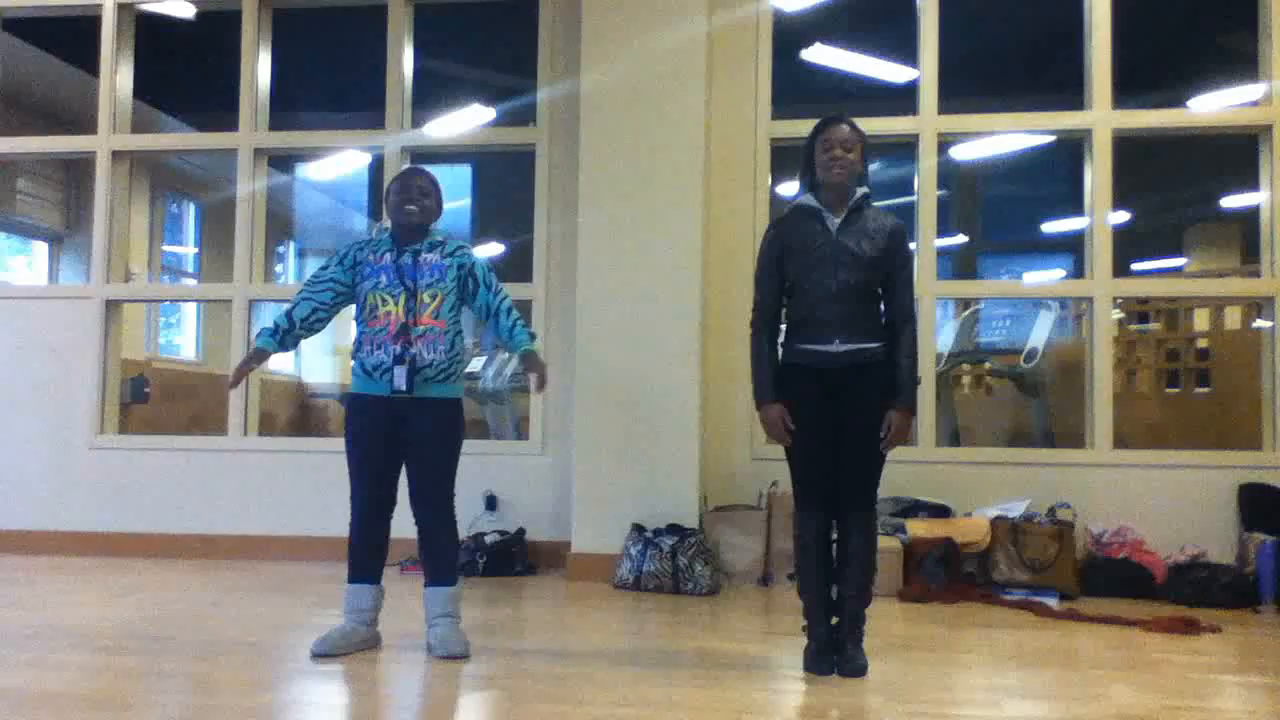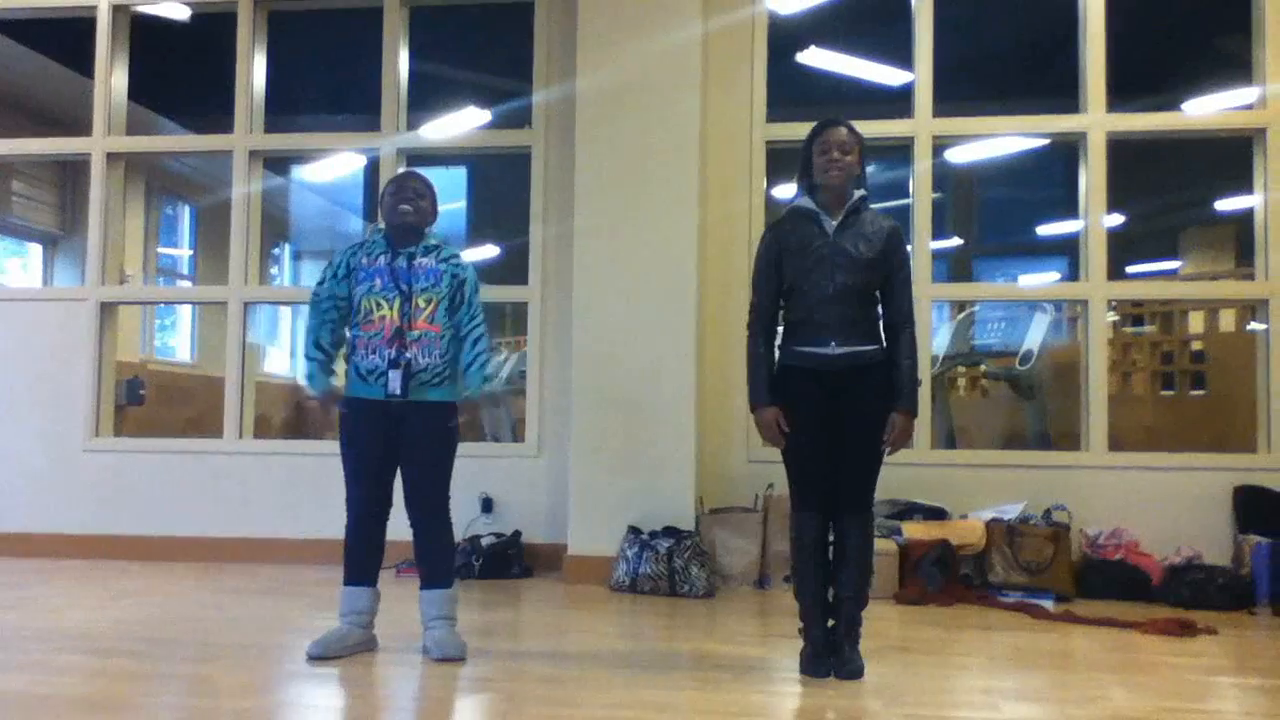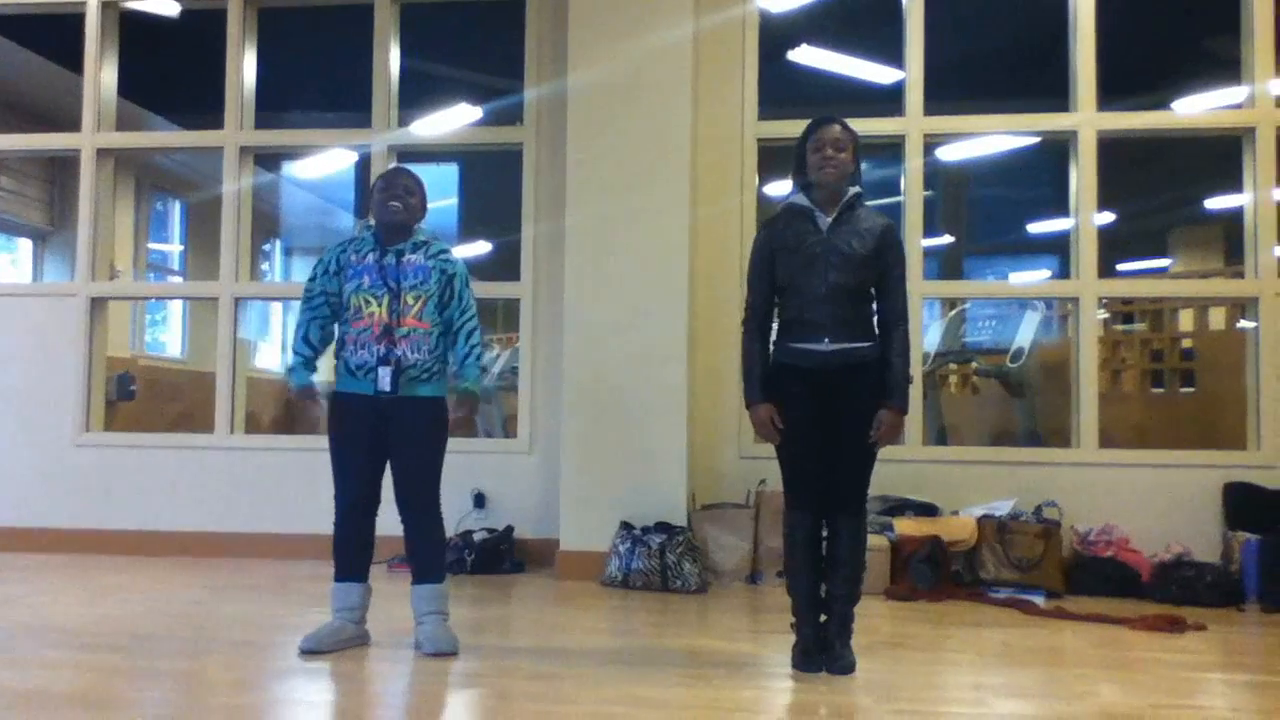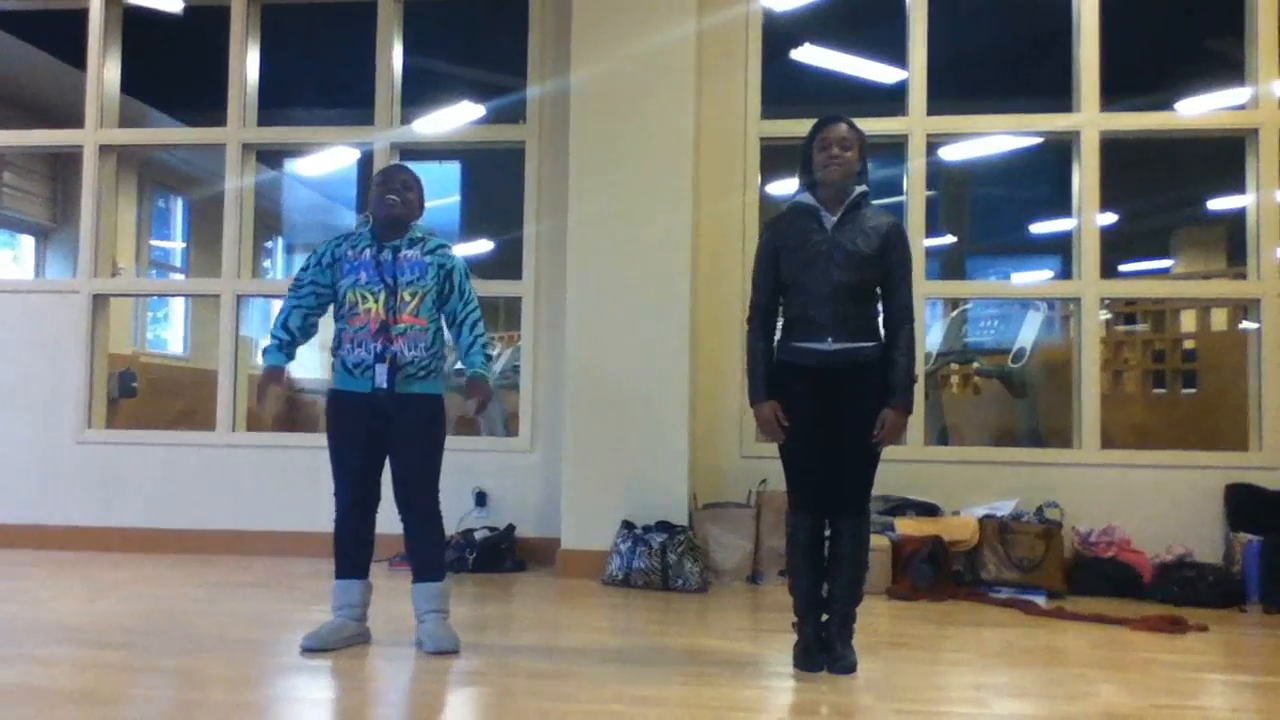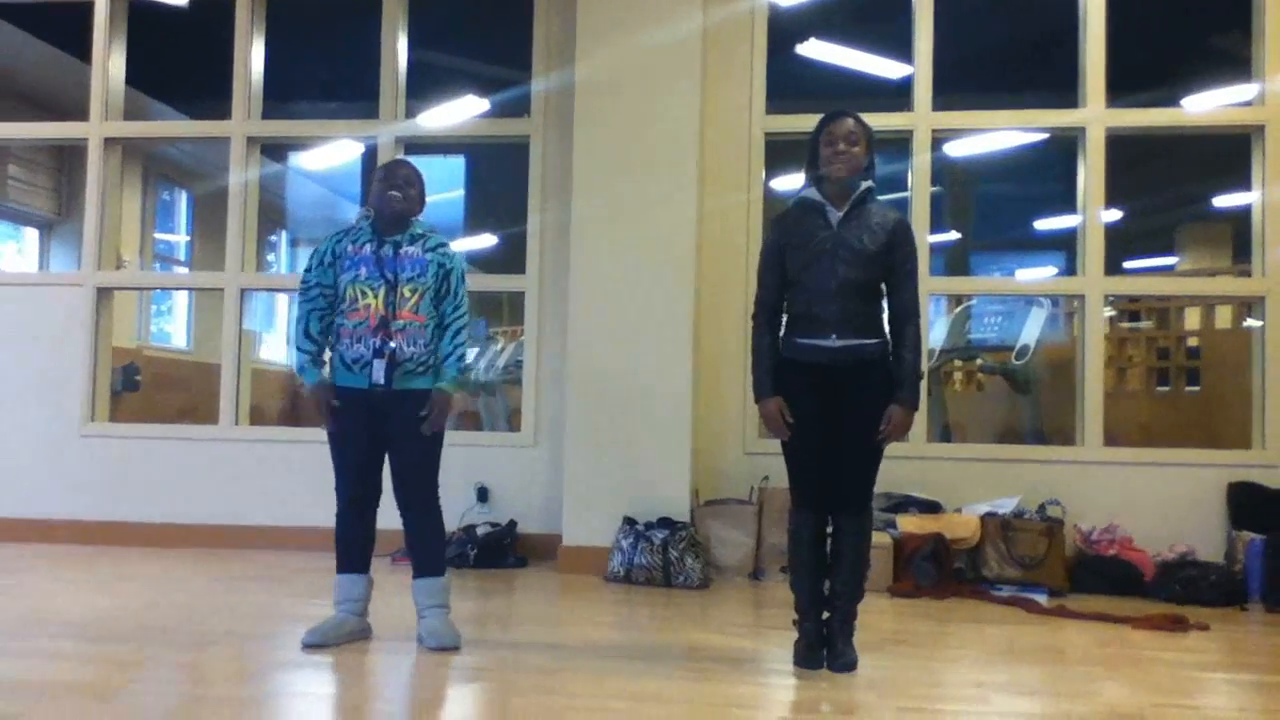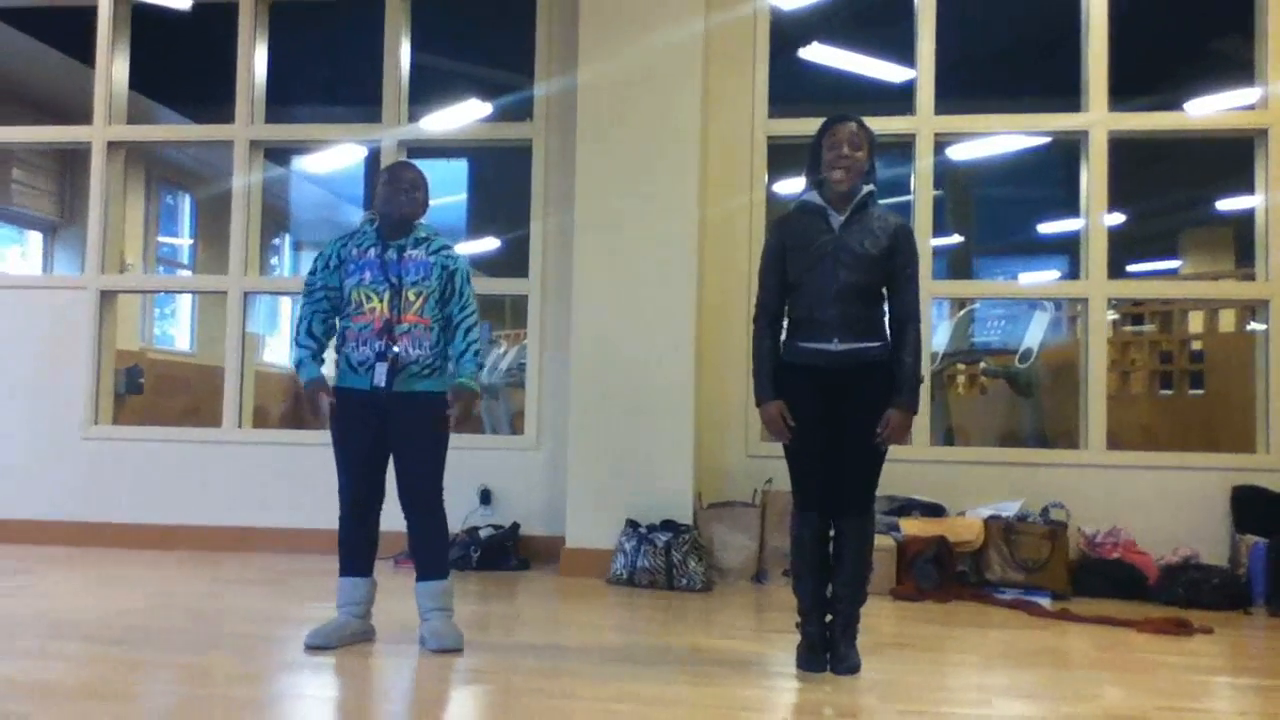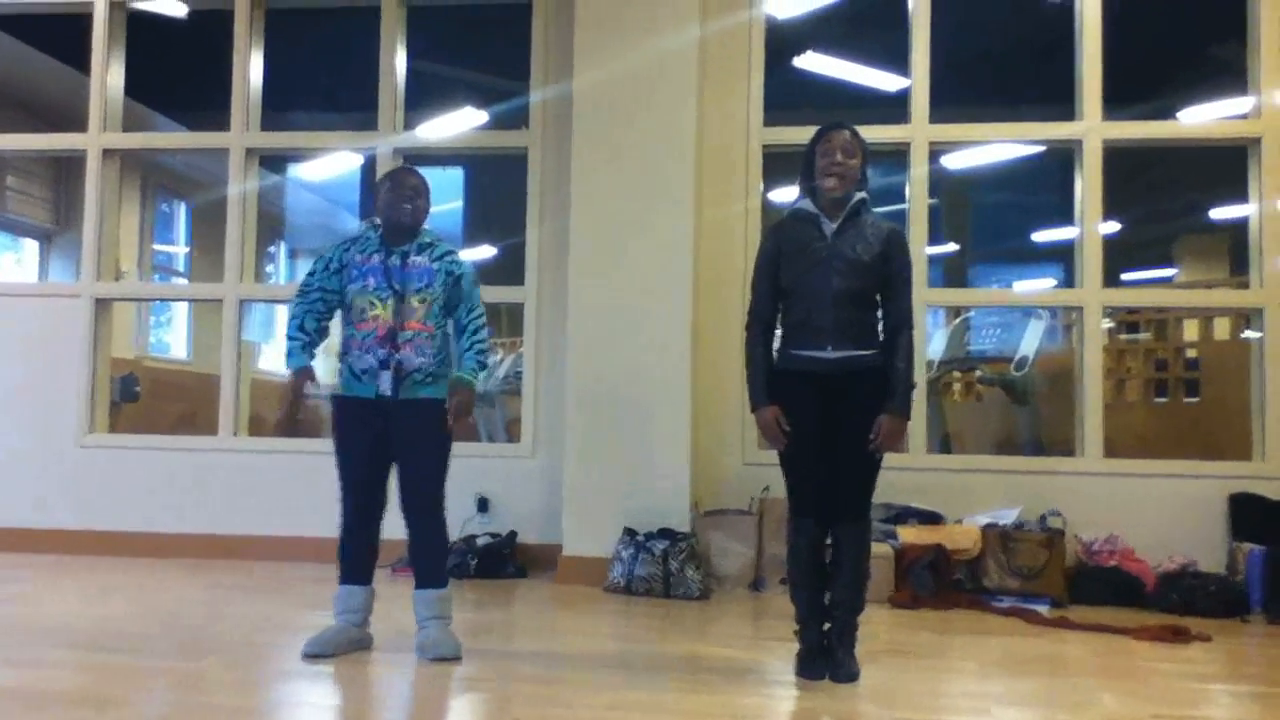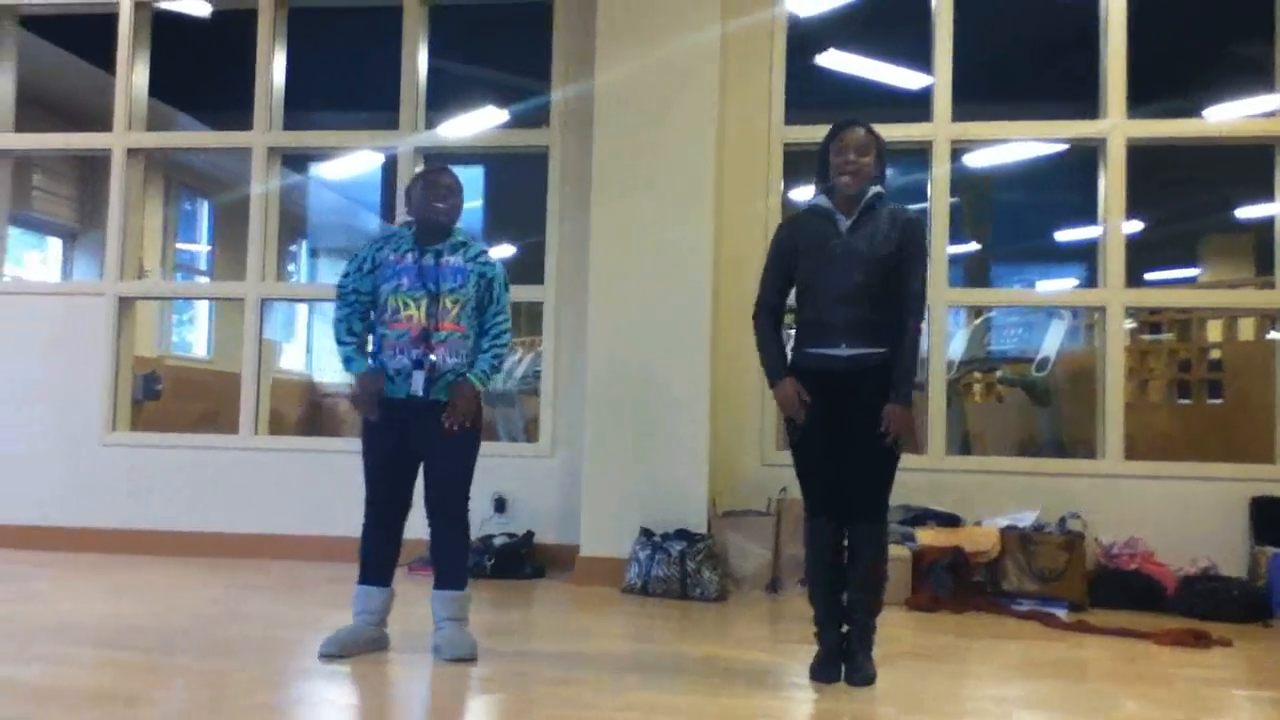
dt=0.2s
person 1, frame 1
left shoulder: (886, 230)
right shoulder: (785, 230)
left elbow: (902, 320)
right elbow: (765, 320)
left wrist: (904, 400)
right wrist: (766, 396)
left hip: (867, 379)
right hip: (804, 379)
left knee: (858, 508)
right knee: (812, 507)
left ankle: (850, 635)
right ankle: (819, 633)
person 1, frame 2
left shoulder: (884, 232)
right shoulder: (782, 233)
left elbow: (901, 323)
right elbow: (761, 322)
left wrist: (905, 403)
right wrist: (761, 399)
left hip: (865, 381)
right hip: (801, 381)
left knee: (854, 510)
right knee: (809, 510)
left ankle: (847, 637)
right ankle: (815, 636)
person 1, frame 3
left shoulder: (879, 230)
right shoulder: (777, 230)
left elbow: (894, 320)
right elbow: (756, 319)
left wrist: (895, 399)
right wrist: (756, 395)
left hip: (858, 378)
right hip: (794, 379)
left knee: (848, 506)
right knee: (802, 505)
left ankle: (838, 633)
right ankle: (806, 631)
person 1, frame 4
left shoulder: (884, 229)
right shoulder: (782, 228)
left elbow: (900, 319)
right elbow: (761, 316)
left wrist: (900, 399)
right wrist: (760, 393)
left hip: (861, 378)
right hip: (797, 377)
left knee: (851, 506)
right knee: (805, 505)
left ankle: (841, 633)
right ankle: (807, 630)
person 1, frame 5
left shoulder: (889, 225)
right shoulder: (788, 223)
left elbow: (905, 316)
right elbow: (766, 312)
left wrist: (906, 395)
right wrist: (765, 389)
left hip: (865, 375)
right hip: (801, 373)
left knee: (852, 504)
right knee: (807, 503)
left ankle: (842, 629)
right ankle: (808, 628)
person 1, frame 6
left shoulder: (892, 230)
right shoulder: (789, 227)
left elbow: (906, 320)
right elbow: (767, 316)
left wrist: (905, 398)
right wrist: (766, 392)
left hip: (867, 378)
right hip: (803, 377)
left knee: (854, 506)
right knee: (810, 505)
left ankle: (844, 633)
right ankle: (811, 630)
person 1, frame 7
left shoulder: (885, 236)
right shoulder: (783, 234)
left elbow: (900, 327)
right elbow: (760, 323)
left wrist: (897, 406)
right wrist: (762, 399)
left hip: (861, 386)
right hip: (797, 385)
left knee: (851, 514)
right knee: (806, 513)
left ankle: (842, 641)
right ankle: (810, 638)
person 1, frame 8
left shoulder: (902, 226)
right shoulder: (797, 228)
left elbow: (910, 316)
right elbow: (766, 311)
left wrist: (902, 394)
right wrist: (779, 376)
left hip: (874, 384)
right hip: (812, 383)
left knee: (867, 515)
right knee: (822, 513)
left ankle: (861, 643)
right ankle: (829, 640)
person 2, frame 1
left shoulder: (460, 260)
right shoulder: (359, 256)
left elbow: (496, 304)
right elbow: (315, 301)
left wrist: (526, 348)
right wrist: (268, 342)
left hip: (437, 401)
right hip: (371, 400)
left knee: (435, 508)
right knee: (368, 508)
left ankle: (444, 621)
right ankle: (360, 620)
person 2, frame 2
left shoulder: (453, 267)
right shoulder: (352, 260)
left elbow: (472, 332)
right elbow: (325, 321)
left wrist: (469, 388)
right wrist: (320, 379)
left hip: (430, 405)
right hip: (366, 404)
left knee: (430, 511)
right knee: (364, 510)
left ankle: (440, 623)
right ankle: (356, 623)
person 2, frame 3
left shoulder: (442, 261)
right shoulder: (341, 257)
left elbow: (463, 325)
right elbow: (315, 317)
left wrist: (471, 383)
right wrist: (302, 375)
left hip: (420, 401)
right hip: (353, 399)
left knee: (421, 507)
right knee: (352, 506)
left ankle: (432, 619)
right ankle: (348, 617)
person 2, frame 4
left shoulder: (440, 258)
right shoulder: (337, 252)
left elbow: (466, 317)
right elbow: (301, 304)
left wrist: (477, 370)
right wrist: (276, 357)
left hip: (418, 398)
right hip: (352, 397)
left knee: (420, 504)
right knee: (353, 504)
left ankle: (433, 616)
right ankle: (349, 616)
person 2, frame 5
left shoulder: (440, 255)
right shoulder: (338, 248)
left elbow: (455, 322)
right elbow: (312, 312)
left wrist: (446, 384)
right wrist: (313, 374)
left hip: (416, 393)
right hip: (351, 392)
left knee: (420, 499)
right knee: (353, 499)
left ankle: (433, 612)
right ankle: (350, 611)
person 2, frame 6
left shoulder: (444, 257)
right shoulder: (343, 251)
left elbow: (464, 321)
right elbow: (316, 310)
left wrist: (465, 379)
right wrist: (309, 369)
left hip: (422, 396)
right hip: (355, 394)
left knee: (423, 501)
right knee: (357, 501)
left ankle: (436, 614)
right ankle: (353, 613)
person 2, frame 7
left shoulder: (448, 263)
right shoulder: (346, 256)
left elbow: (472, 324)
right elbow: (309, 308)
left wrist: (466, 378)
right wrist: (300, 364)
left hip: (425, 403)
right hip: (358, 401)
left knee: (424, 509)
right knee: (359, 509)
left ankle: (434, 622)
right ankle: (352, 621)
person 2, frame 8
left shoulder: (481, 262)
right shoulder: (379, 254)
left elbow: (498, 329)
right elbow: (349, 313)
left wrist: (474, 382)
right wrist: (361, 369)
left hip: (452, 404)
right hip: (390, 401)
left knee: (448, 511)
right knee: (382, 509)
left ankle: (450, 622)
right ankle: (369, 621)
